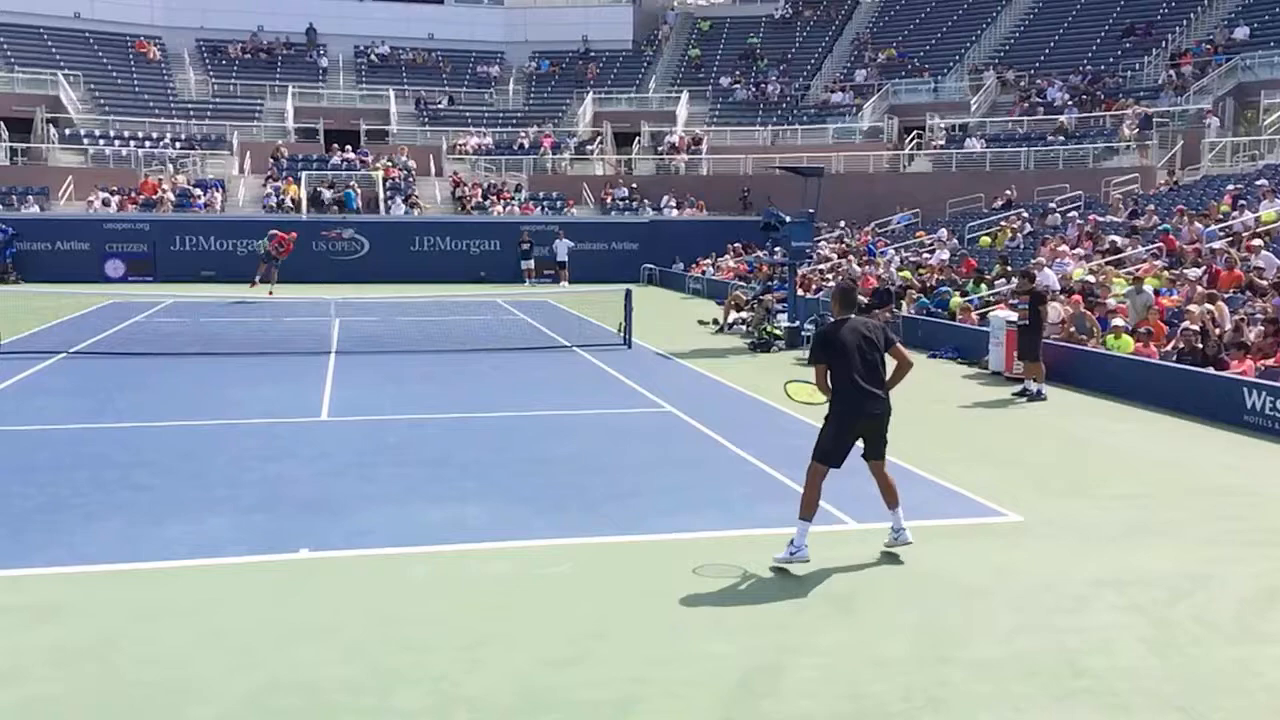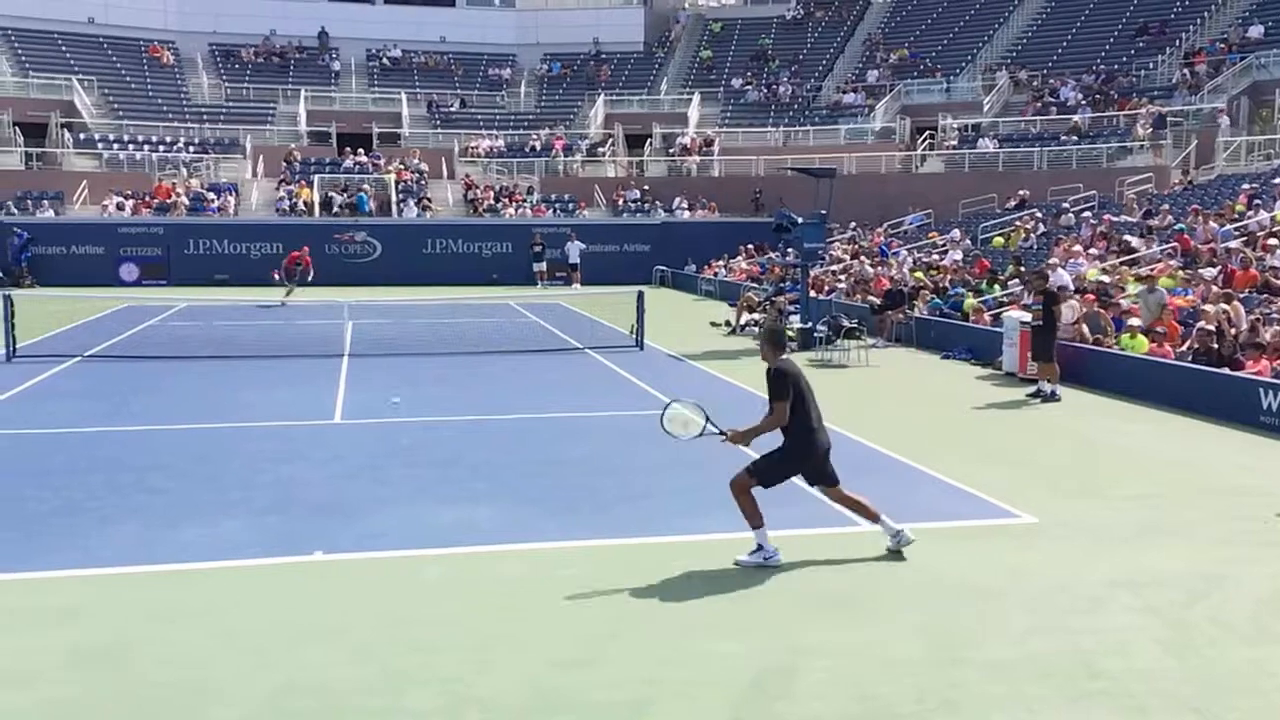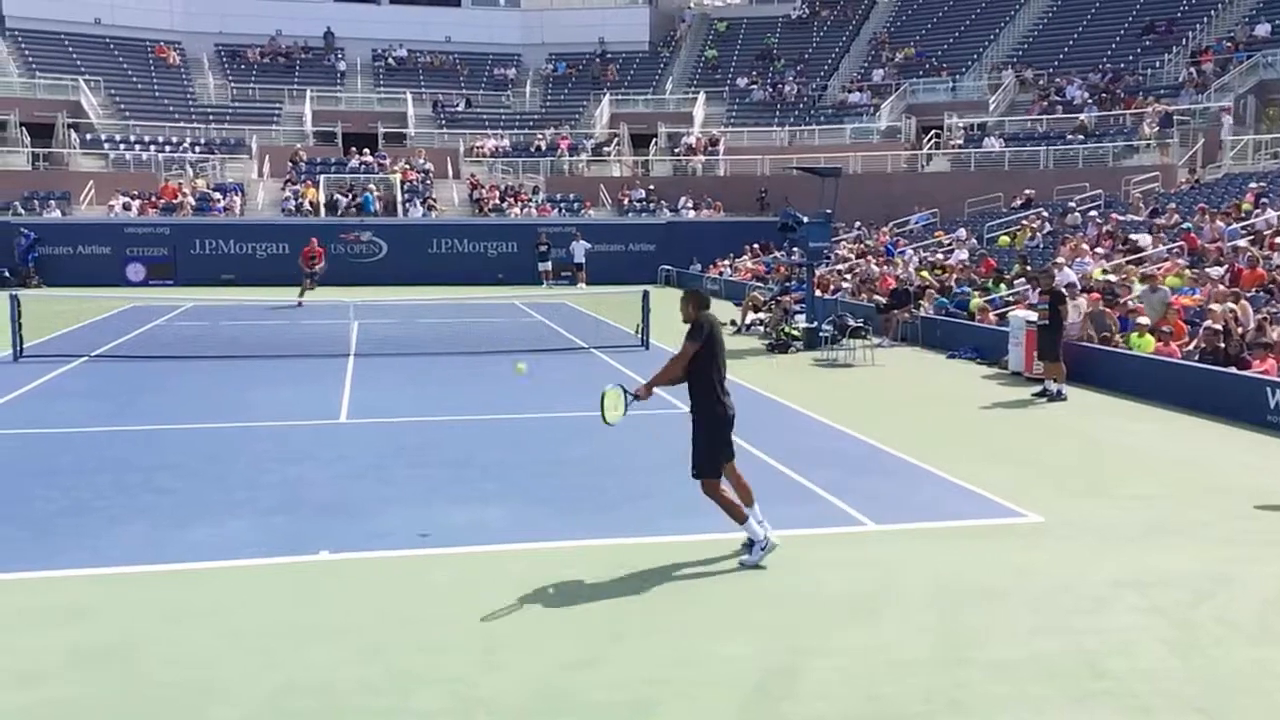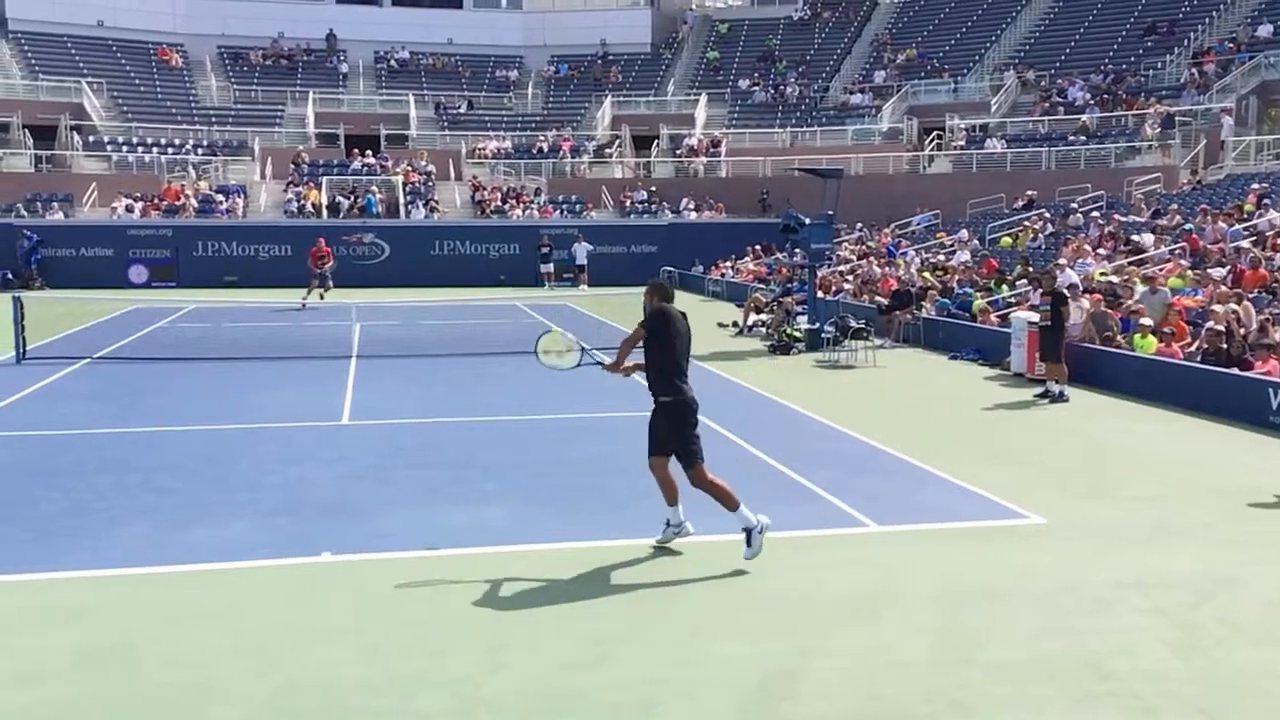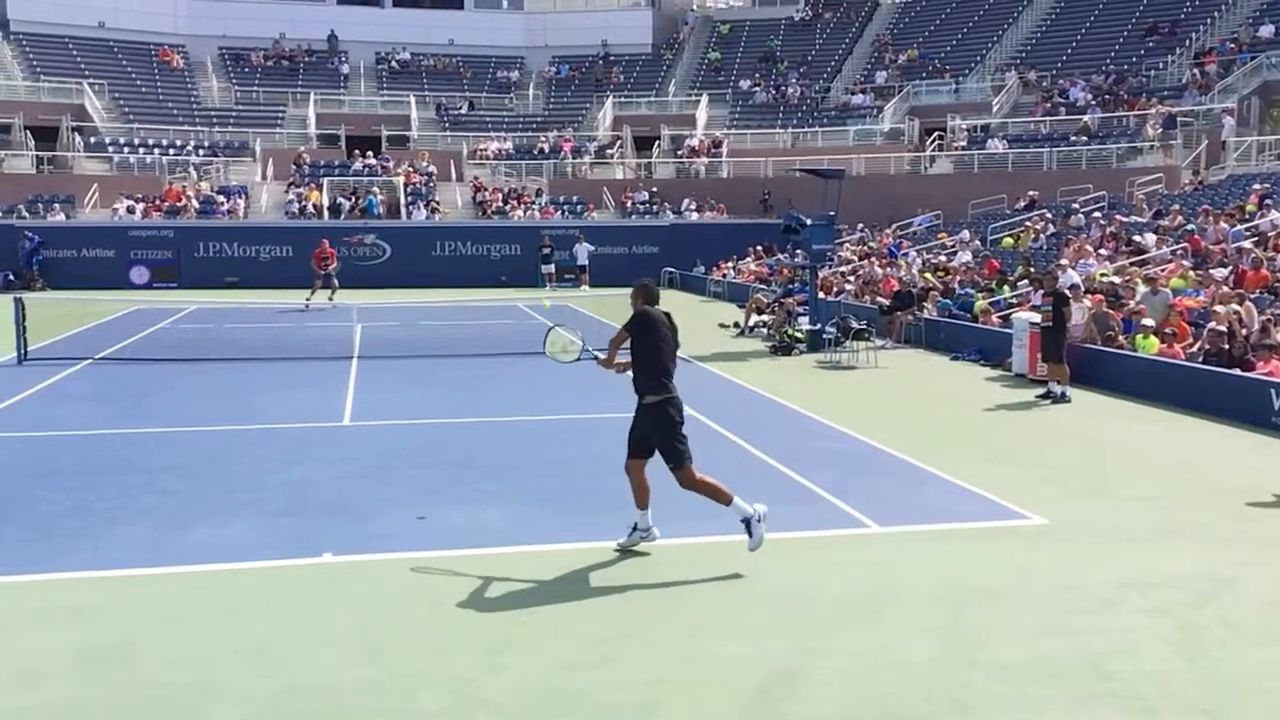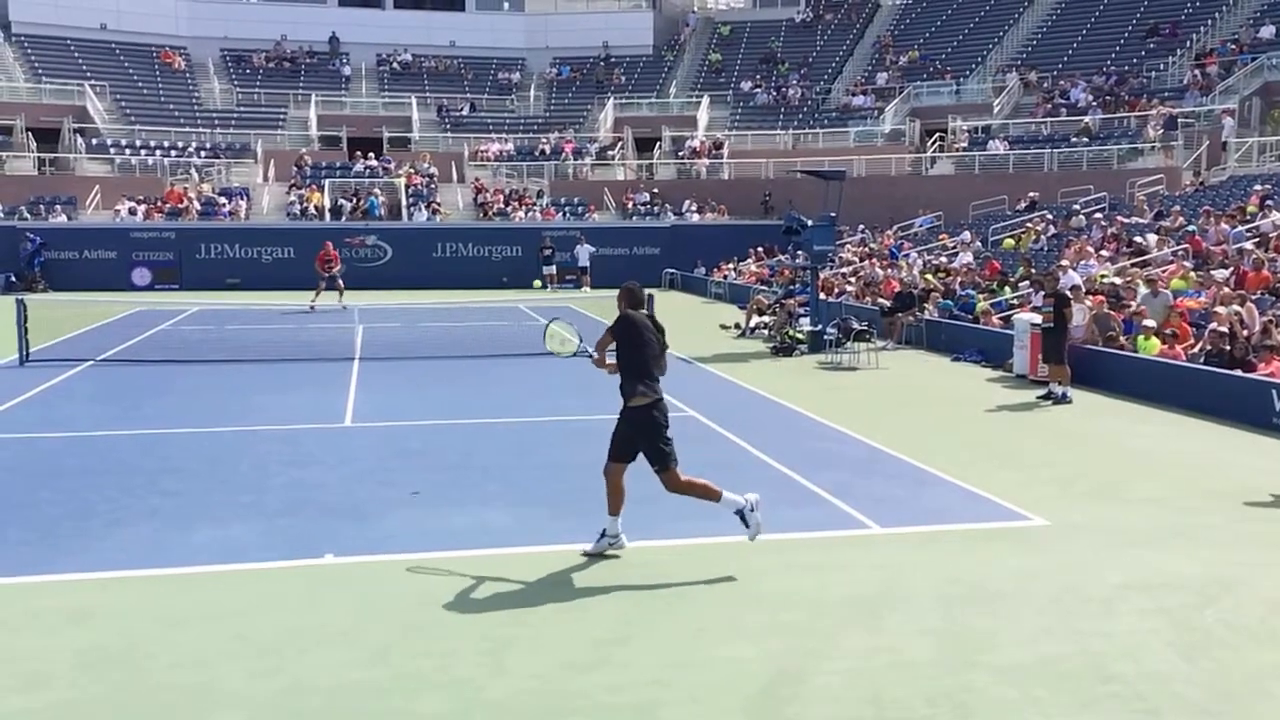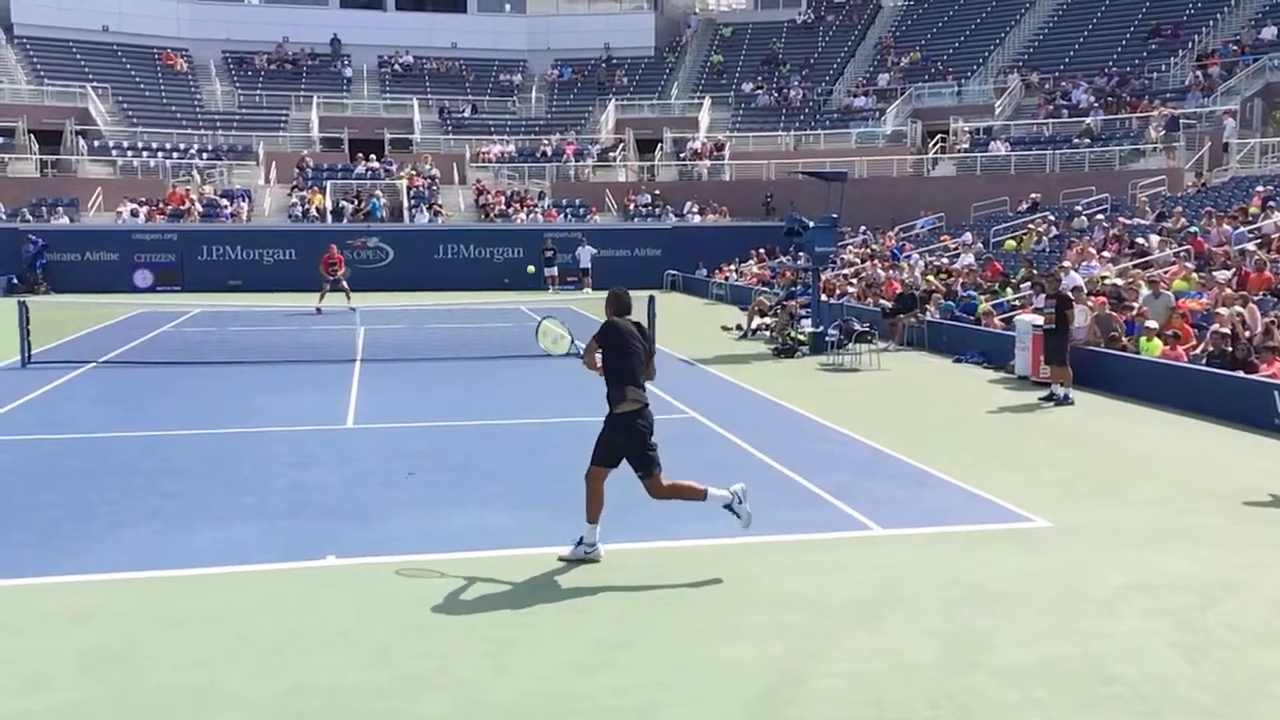
dt=0.3s
person 1, frame 1
left shoulder: (825, 335)
right shoulder: (877, 327)
left elbow: (822, 385)
right elbow: (906, 363)
left hip: (847, 411)
right hip: (879, 409)
left knee: (815, 474)
right knee: (878, 469)
left ankle: (798, 546)
right ankle: (899, 528)
person 1, frame 2
left shoulder: (780, 373)
right shoulder: (777, 370)
left elbow: (779, 418)
right elbow: (774, 413)
left wrist: (745, 433)
right wrist: (750, 435)
left hip: (800, 447)
right hip: (817, 443)
left knee: (739, 485)
right knee: (837, 494)
left ankle: (765, 551)
right ankle: (896, 533)
person 1, frame 3
left shoulder: (704, 323)
right shoulder: (701, 328)
left elbow: (679, 360)
right elbow: (683, 373)
left wrist: (648, 384)
right wrist: (654, 384)
left hip: (711, 414)
right hip: (714, 412)
left knee: (710, 486)
right knee: (729, 471)
left ankle: (759, 538)
right ankle: (758, 525)
person 1, frame 4
left shoulder: (661, 313)
right shoulder: (676, 320)
left elbow: (629, 343)
left wrist: (618, 364)
right wrist: (637, 367)
left hip: (675, 405)
right hip: (666, 403)
left knee: (698, 476)
right knee: (657, 464)
left ankle: (752, 523)
right ankle: (677, 523)
person 1, frame 5
left shoulder: (643, 316)
right shoulder: (667, 323)
left elbow: (615, 343)
left wrist: (610, 360)
right wrist: (632, 364)
left hip: (662, 408)
right hip: (649, 407)
left knee: (687, 478)
right knee: (633, 467)
left ankle: (749, 514)
right ankle: (643, 527)
person 1, frame 6
left shoulder: (627, 319)
right shoulder: (655, 325)
left elbow: (601, 346)
left wrist: (602, 360)
left hip: (646, 411)
right hip: (634, 410)
left knee: (673, 481)
right knee: (612, 471)
left ankle: (742, 505)
right ankle: (612, 534)
person 1, frame 7
left shoulder: (612, 326)
right shoulder: (641, 332)
left elbow: (589, 353)
right elbow: (650, 373)
left wrist: (593, 364)
left hip: (632, 418)
right hip: (619, 418)
left knee: (657, 487)
right knee: (593, 477)
left ankle: (729, 498)
right ankle: (589, 544)
